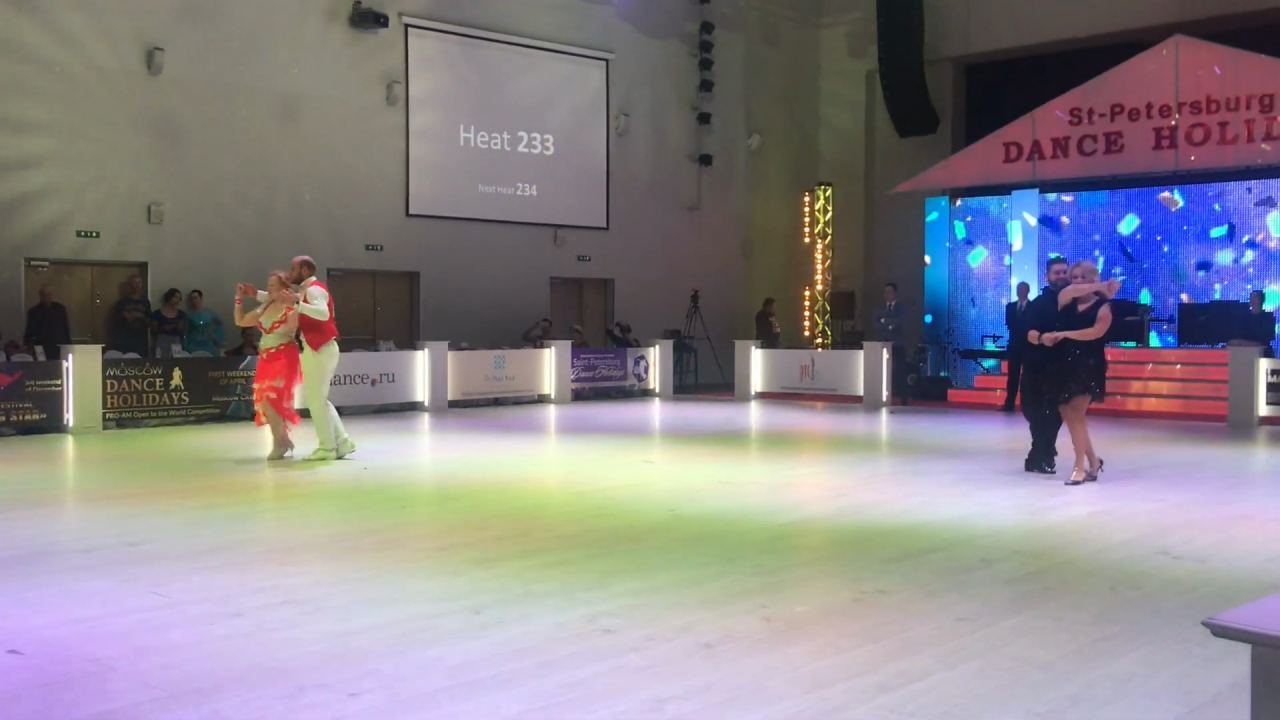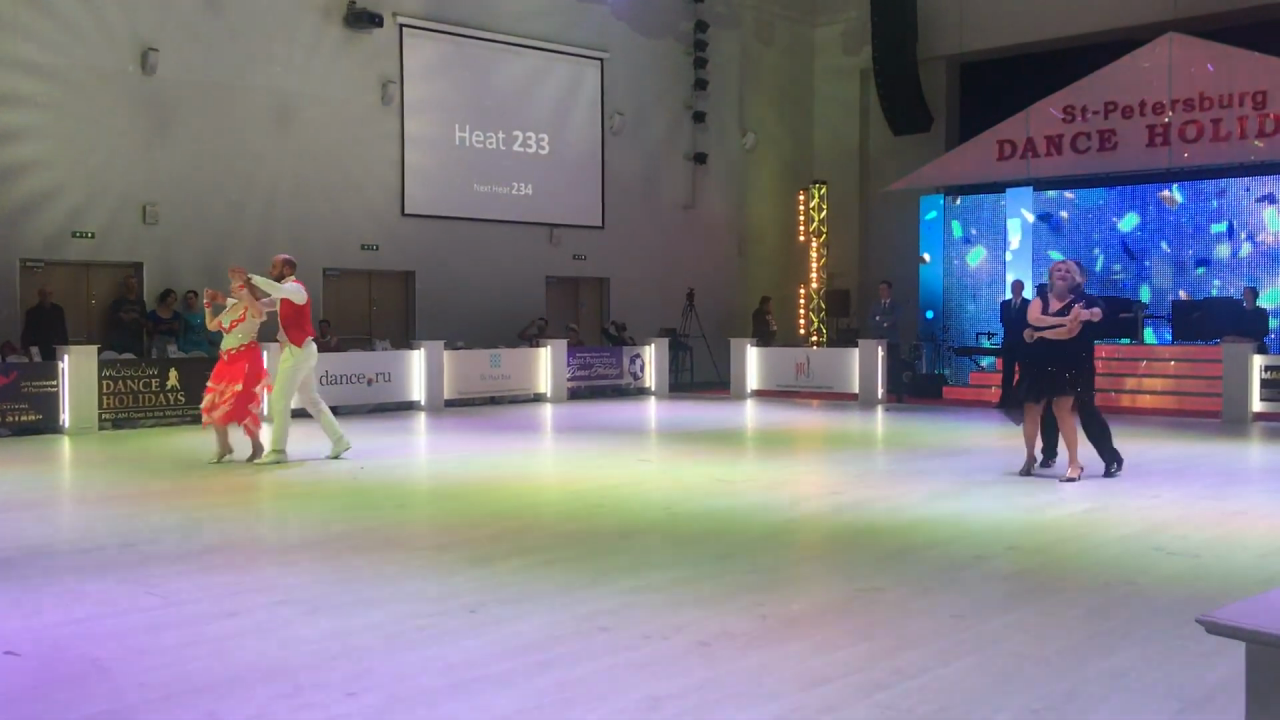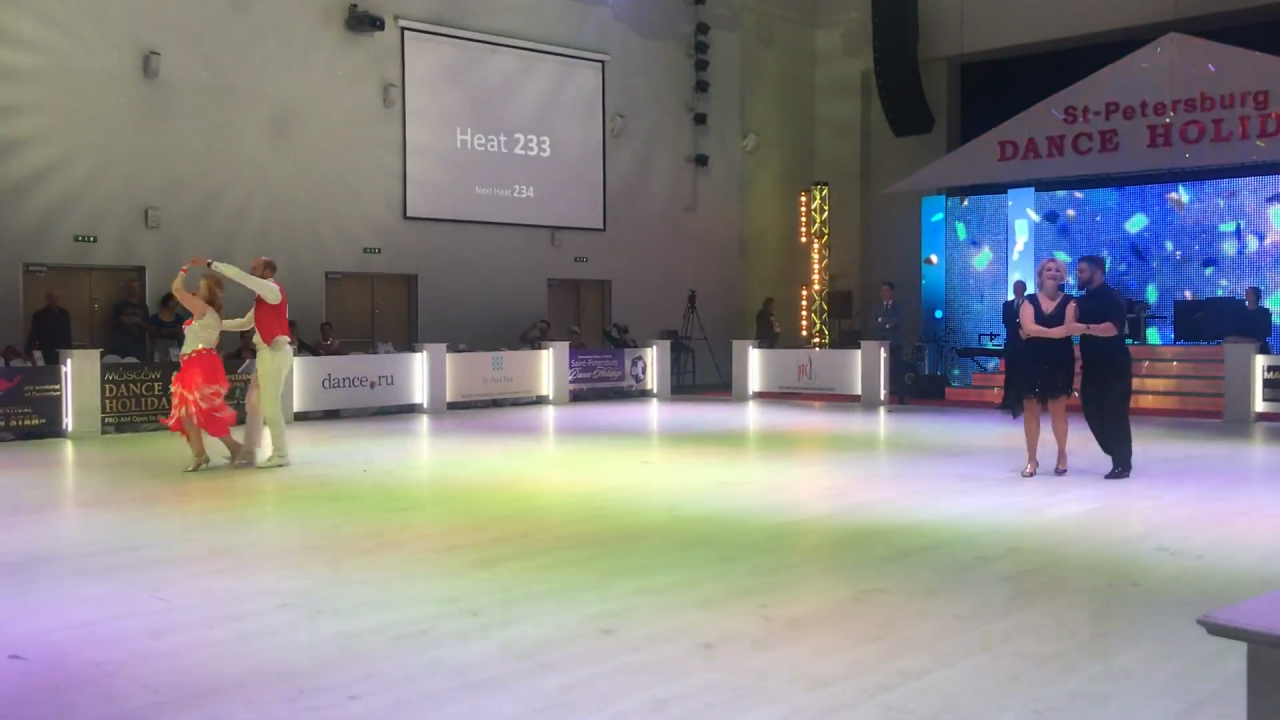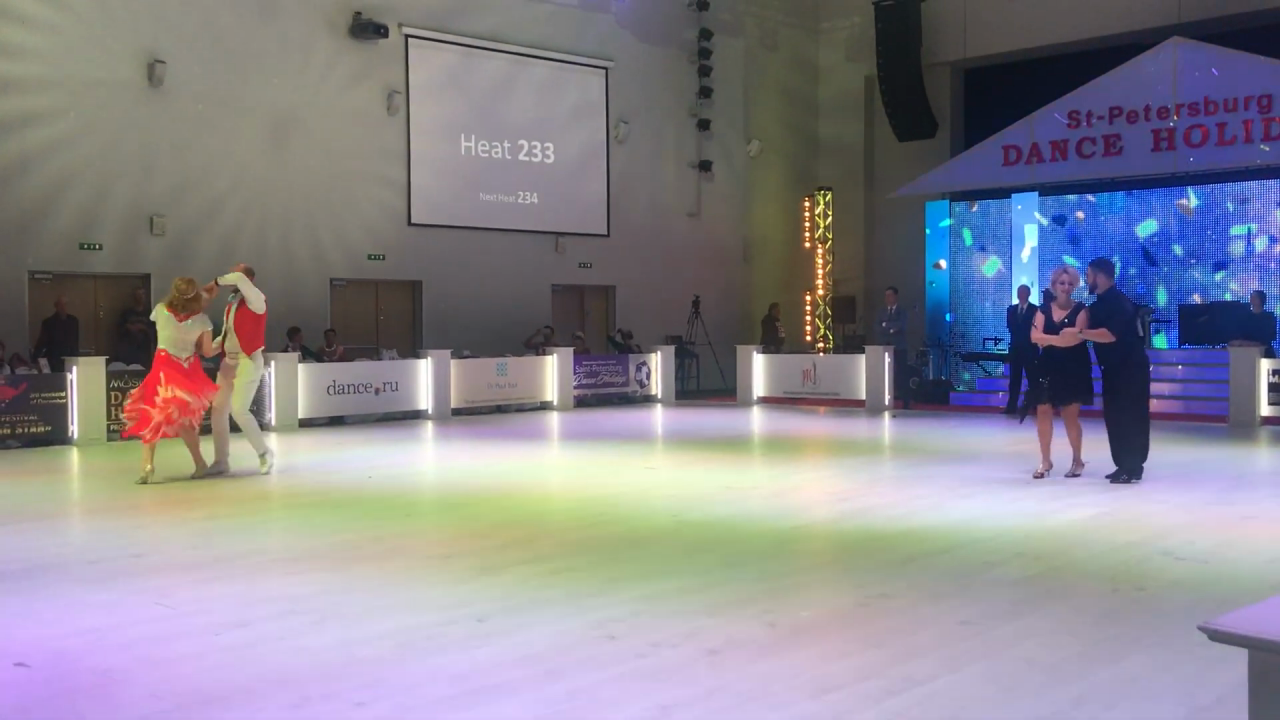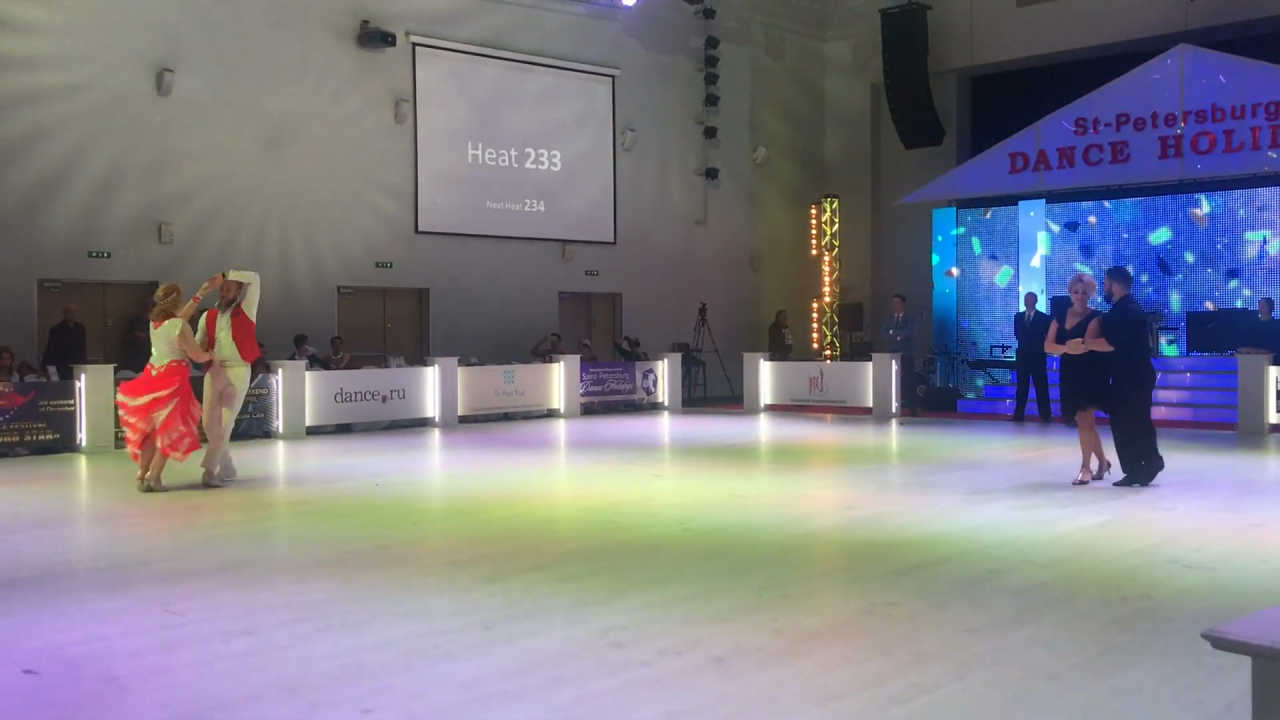
dt=0.3s
person 1, frame 1
right shoulder: (1039, 302)
right elbow: (1031, 332)
right wrist: (1041, 338)
right hip: (1037, 365)
left knee: (1054, 412)
right knee: (1035, 410)
left ankle: (1039, 456)
right ankle: (1042, 454)
person 1, frame 2
left shoulder: (1090, 302)
left elbow: (1097, 313)
left knee: (1088, 412)
right knee: (1049, 412)
left ankle: (1111, 458)
right ankle: (1049, 453)
person 1, frame 3
left shoulder: (1112, 298)
right shoulder: (1084, 300)
left elbow: (1113, 328)
right elbow: (1072, 324)
left wrist: (1085, 327)
left hip: (1114, 364)
right hip: (1092, 365)
left knee: (1115, 412)
right knee: (1092, 410)
left ankle: (1123, 462)
right ankle: (1118, 454)
person 1, frame 4
left shoulder: (1119, 303)
right shoulder: (1099, 304)
left elbow: (1110, 334)
right elbow: (1093, 330)
left wrist: (1080, 333)
left hip: (1131, 368)
right hip: (1113, 369)
left knee: (1132, 417)
right knee: (1113, 417)
left ankle: (1133, 467)
right ankle: (1125, 464)
person 1, frame 5
left shoulder: (1129, 311)
right shoulder: (1119, 310)
left elbow: (1111, 343)
right elbow: (1106, 335)
left wrist: (1083, 343)
left hip: (1135, 377)
right hip: (1123, 377)
left knee: (1137, 423)
right knee: (1122, 423)
left ankle: (1150, 463)
right ankle: (1134, 470)
person 2, frame 1
left shoulder: (1103, 305)
right shoulder: (1066, 298)
left elbow: (1097, 331)
right elbow: (1069, 291)
left wrist: (1061, 334)
right wrist: (1099, 288)
left hip: (1088, 363)
right hip: (1064, 363)
left knee: (1076, 412)
right knee: (1068, 415)
left ankle: (1080, 466)
right ankle: (1092, 460)
person 2, frame 2
left shoulder: (1078, 303)
right shoulder: (1040, 300)
left elbow: (1070, 332)
right elbow: (1033, 319)
left wrist: (1037, 334)
right wrist: (1063, 320)
left hip: (1066, 362)
right hip: (1038, 361)
left knee: (1062, 411)
right knee: (1030, 411)
left ankle: (1074, 464)
right ankle: (1030, 457)
person 2, frame 3
left shoulder: (1068, 301)
right shoulder: (1030, 301)
left elbow: (1067, 330)
right elbow: (1028, 327)
left wrist: (1037, 332)
right wrist: (1054, 331)
left hip: (1059, 361)
right hip: (1033, 360)
left knee: (1057, 408)
right knee: (1031, 409)
left ankle: (1062, 455)
right ankle: (1031, 460)
person 2, frame 4
left shoulder: (1080, 310)
right shoulder: (1043, 310)
left elbow: (1076, 338)
right elbow: (1035, 337)
left wrist: (1048, 340)
right wrist: (1060, 337)
left hip: (1074, 367)
right hip: (1049, 366)
left knee: (1070, 415)
right knee: (1043, 411)
left ankle: (1077, 461)
right ankle: (1045, 460)
person 2, frame 5
left shoulder: (1094, 317)
right shoulder: (1061, 317)
right elbow: (1047, 345)
left wrist: (1063, 348)
right wrist: (1068, 347)
left hip: (1090, 373)
right hip: (1070, 374)
left knee: (1084, 420)
right knee: (1085, 420)
left ankle: (1085, 468)
right ankle: (1102, 462)
person 3, frame 1
left shoulder: (315, 290)
right shoulder: (306, 292)
left elbow: (324, 314)
left wrist: (297, 304)
right wrist: (256, 294)
left hip: (319, 351)
right hip: (323, 350)
left knee: (314, 399)
right knee: (319, 399)
left ankle: (327, 446)
right ankle: (343, 441)
person 3, frame 2
left shoulder: (294, 288)
right shoulder: (284, 294)
left elbow: (279, 290)
left wrist: (249, 278)
left hip: (298, 350)
right hip: (296, 350)
left knee: (279, 398)
right knee: (310, 399)
left ankle: (278, 450)
right ankle: (339, 440)
person 3, frame 3
left shoulder: (272, 290)
right shoulder: (262, 297)
left elbow: (239, 276)
right elbow: (246, 323)
left wrist: (210, 263)
left hip: (275, 352)
right hip: (267, 353)
left knee: (269, 404)
right knee: (254, 402)
left ankle: (280, 454)
right ankle: (249, 449)
person 3, frame 4
left shoulder: (256, 300)
right shoulder: (231, 305)
left elbow: (240, 280)
left wrist: (217, 282)
left hip: (248, 362)
right hip: (229, 362)
left knee: (239, 410)
right knee: (218, 411)
left ankle: (264, 453)
right ankle: (221, 461)
person 3, frame 5
left shoulder: (246, 310)
right shoulder: (209, 317)
left elbow: (254, 280)
right elbow: (197, 345)
left wrist: (226, 275)
left hip: (238, 372)
right hip: (214, 372)
left knee: (226, 421)
right knee: (209, 421)
left ankle: (210, 470)
right ankle: (227, 467)
person 4, frame 1
left shoulder: (291, 309)
right shoulder: (263, 308)
left elbow: (294, 326)
right elbow: (240, 321)
left wrist: (291, 303)
right wrist: (239, 299)
left hip: (284, 358)
right hip: (266, 359)
left knee: (272, 401)
right knee: (265, 402)
left ankle: (282, 440)
right ankle: (283, 441)
person 4, frame 2
left shoulder: (252, 308)
right shoulder: (230, 309)
left elbow: (258, 312)
right elbow: (211, 325)
left wrist: (242, 286)
right wrist: (208, 302)
left hip: (246, 360)
right hip: (227, 361)
left knee: (242, 405)
right knee: (215, 404)
left ankle: (256, 445)
right ankle: (223, 447)
person 4, frame 3
left shoulder: (204, 309)
right shoulder: (210, 314)
left elbow: (177, 290)
left wrist: (184, 270)
left hip: (202, 364)
right hip: (194, 365)
left knee: (205, 412)
right knee: (187, 411)
left ankle: (233, 445)
right ankle: (199, 456)
person 4, frame 4
left shoulder: (162, 311)
right shoulder: (202, 320)
right elbow: (208, 352)
left wrist: (197, 297)
left hip: (165, 369)
right hip: (189, 370)
left knee: (150, 418)
right knee: (185, 419)
left ankle: (148, 467)
right ankle: (200, 463)
person 4, frame 5
left shoulder: (157, 321)
right shoulder: (179, 326)
left elbow: (182, 315)
right elbow: (196, 355)
left wrist: (201, 294)
right wrist: (212, 354)
left hip: (152, 376)
right hip: (172, 379)
left knee: (149, 426)
right knee: (172, 428)
left ankle: (143, 473)
right ankle: (154, 477)
